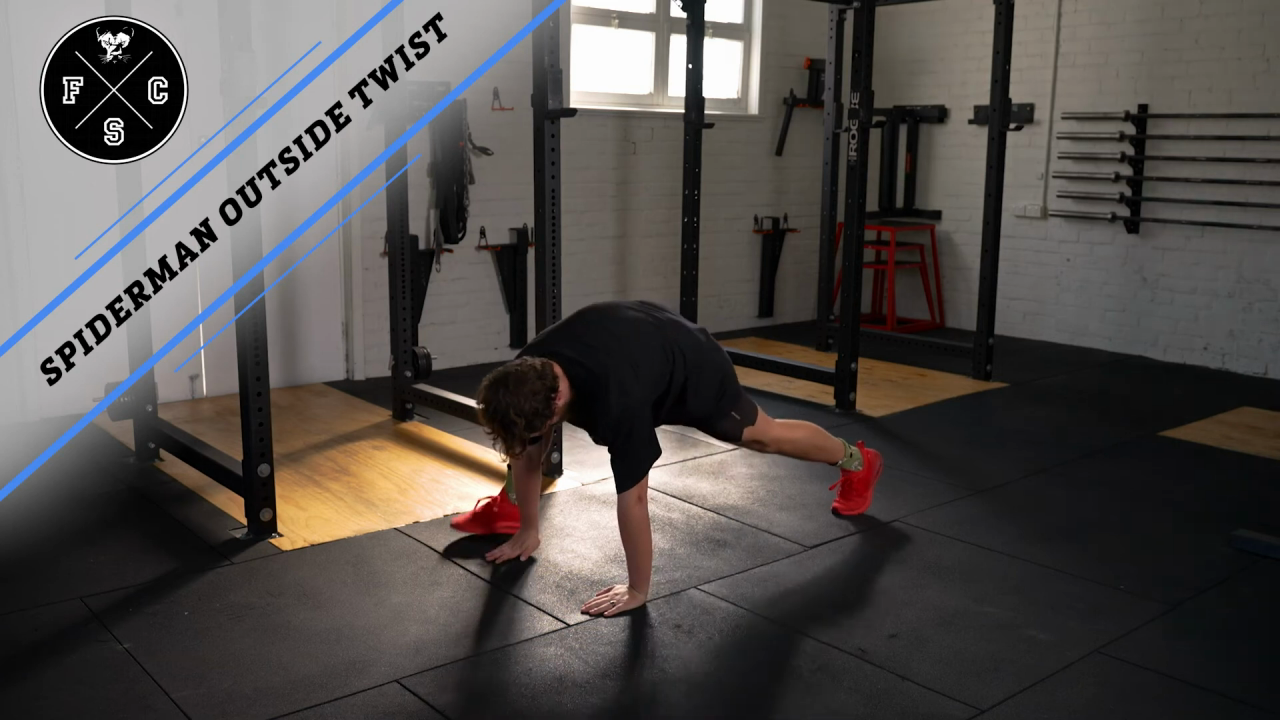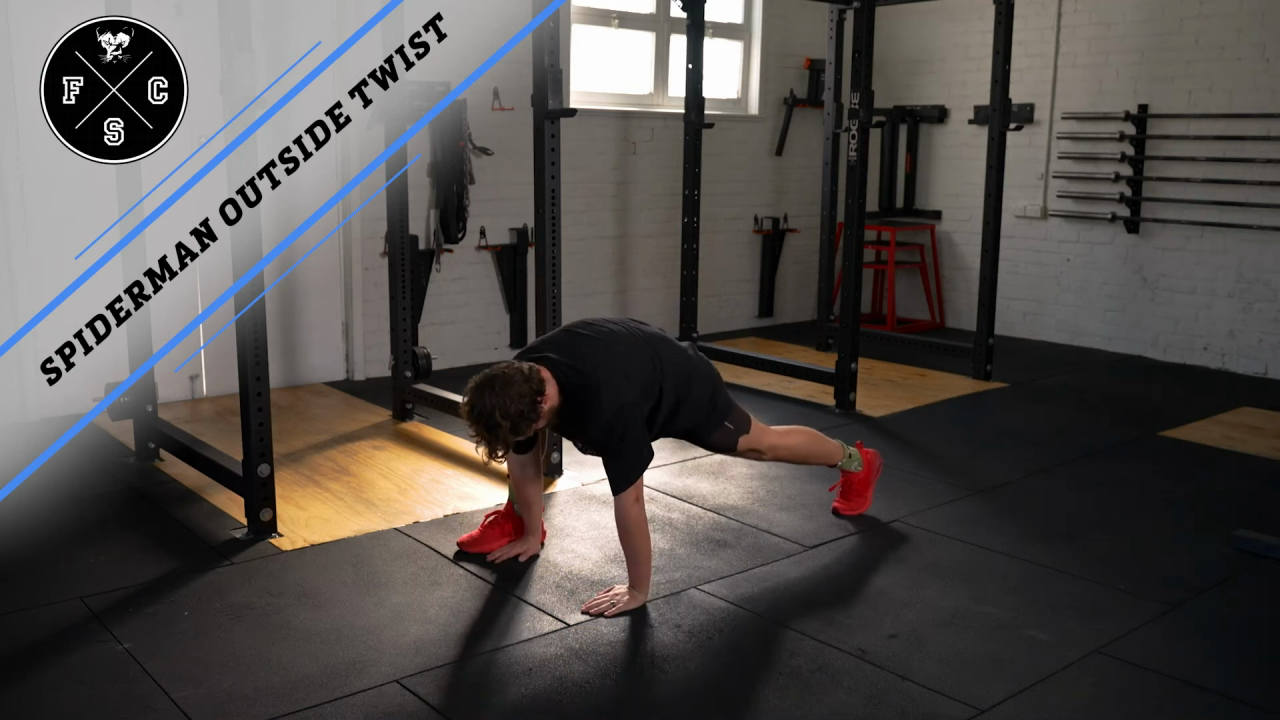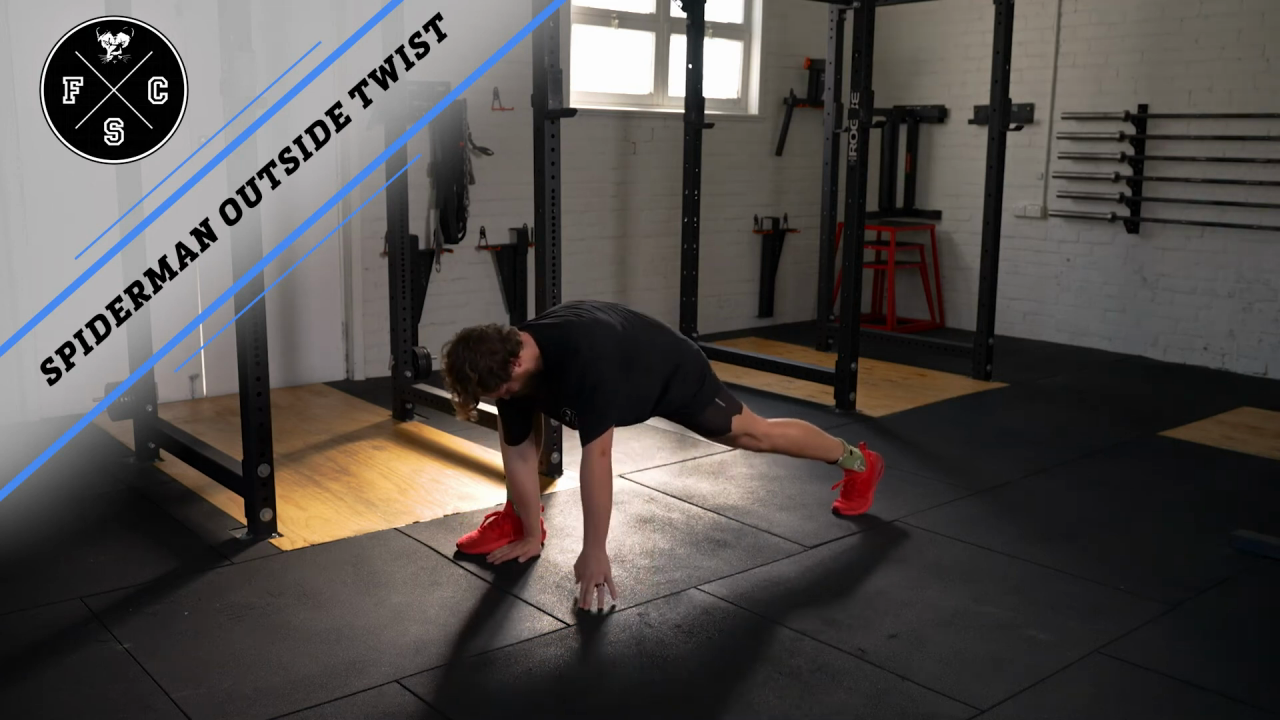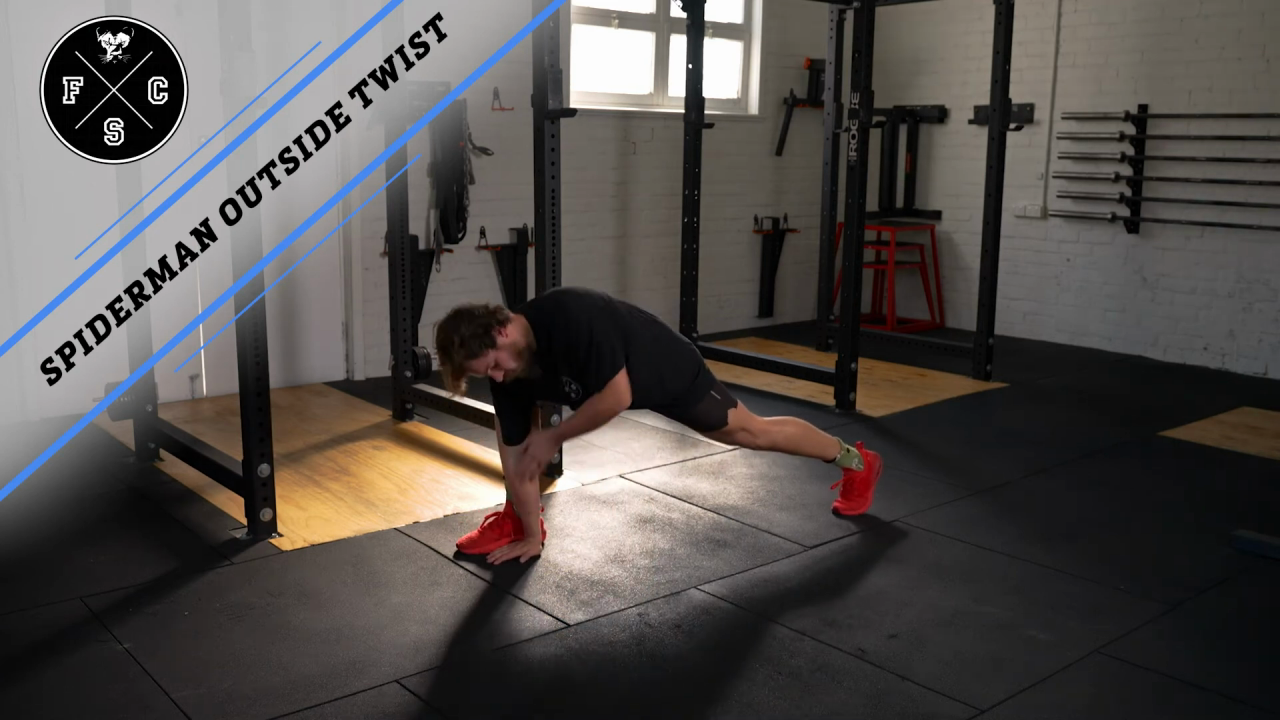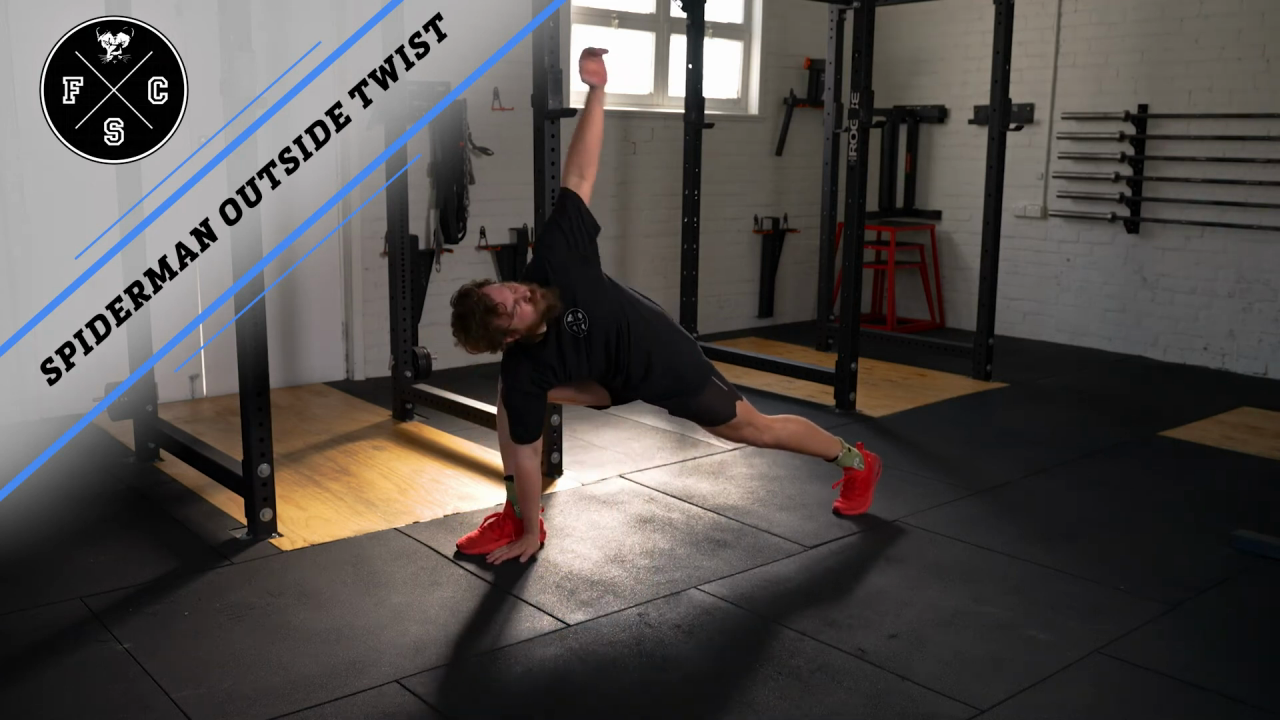
dt=1s
person 1, frame 1
left shoulder: (615, 400)
right shoulder: (527, 379)
left elbow: (633, 499)
right elbow: (528, 453)
left wrist: (637, 590)
right wrist: (528, 531)
left hip: (695, 369)
right hip: (640, 339)
left knee: (763, 435)
left ankle: (856, 461)
right ankle: (510, 506)
person 1, frame 2
left shoulder: (605, 405)
right shoulder: (519, 382)
left elbow: (628, 500)
right elbow: (523, 460)
left wrist: (638, 589)
right wrist: (530, 533)
left hip: (684, 387)
right hip: (632, 357)
left knee: (761, 443)
left ankle: (855, 461)
right ankle: (515, 518)
person 1, frame 3
left shoulder: (585, 358)
right shoulder: (510, 358)
left elbow: (596, 458)
right elbow: (519, 452)
left wrist: (594, 551)
right wrist: (530, 534)
left hip: (674, 372)
right hip: (627, 369)
left knee: (753, 433)
right knee: (520, 426)
left ankle: (856, 461)
right ankle: (515, 518)
person 1, frame 4
left shoulder: (572, 318)
right shoulder: (505, 365)
left elbow: (616, 399)
right elbow: (518, 450)
left wrist: (554, 438)
right wrist: (529, 534)
left hip: (670, 371)
right hip: (609, 385)
left knee: (749, 430)
right knee: (517, 418)
left ankle: (854, 459)
right ankle: (516, 515)
person 1, frame 5
left shoulder: (554, 263)
right shoulder: (522, 369)
left elbow: (579, 173)
right elbow: (524, 452)
left wrist: (596, 90)
right wrist: (529, 532)
left hip: (671, 360)
right hip: (612, 379)
left knee: (755, 430)
right knee: (513, 400)
left ankle: (855, 460)
right ankle: (517, 516)
